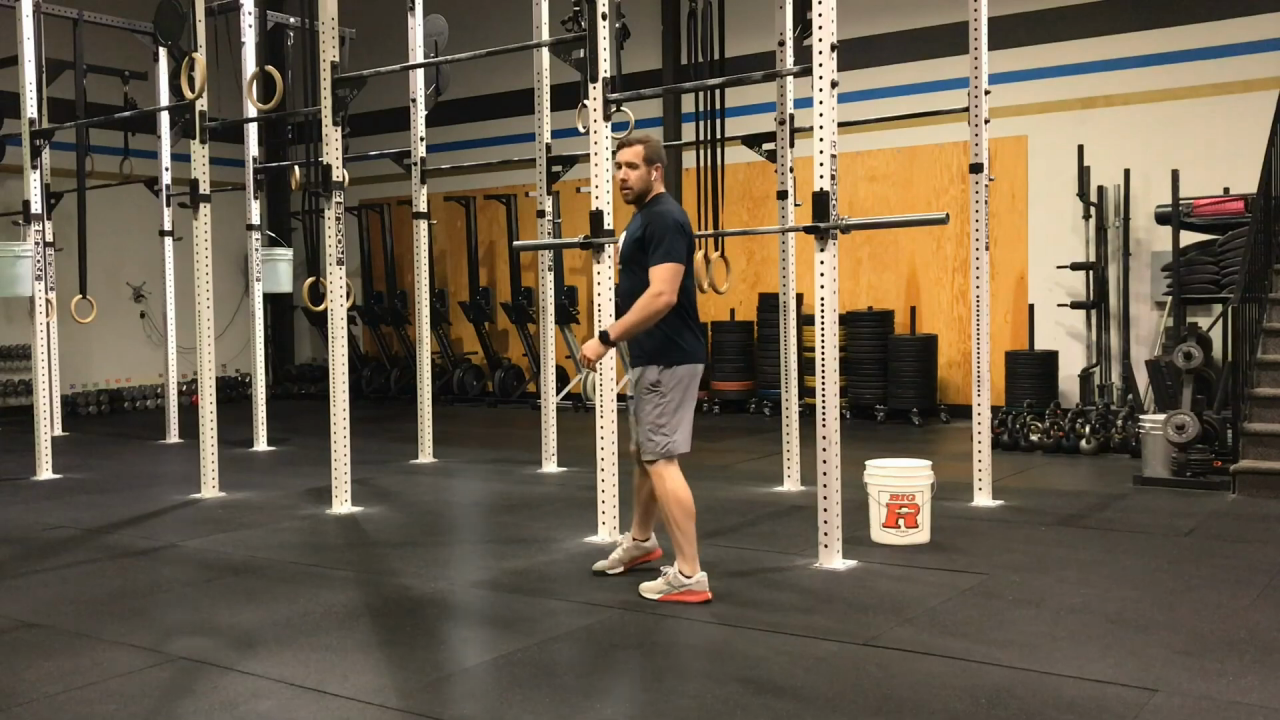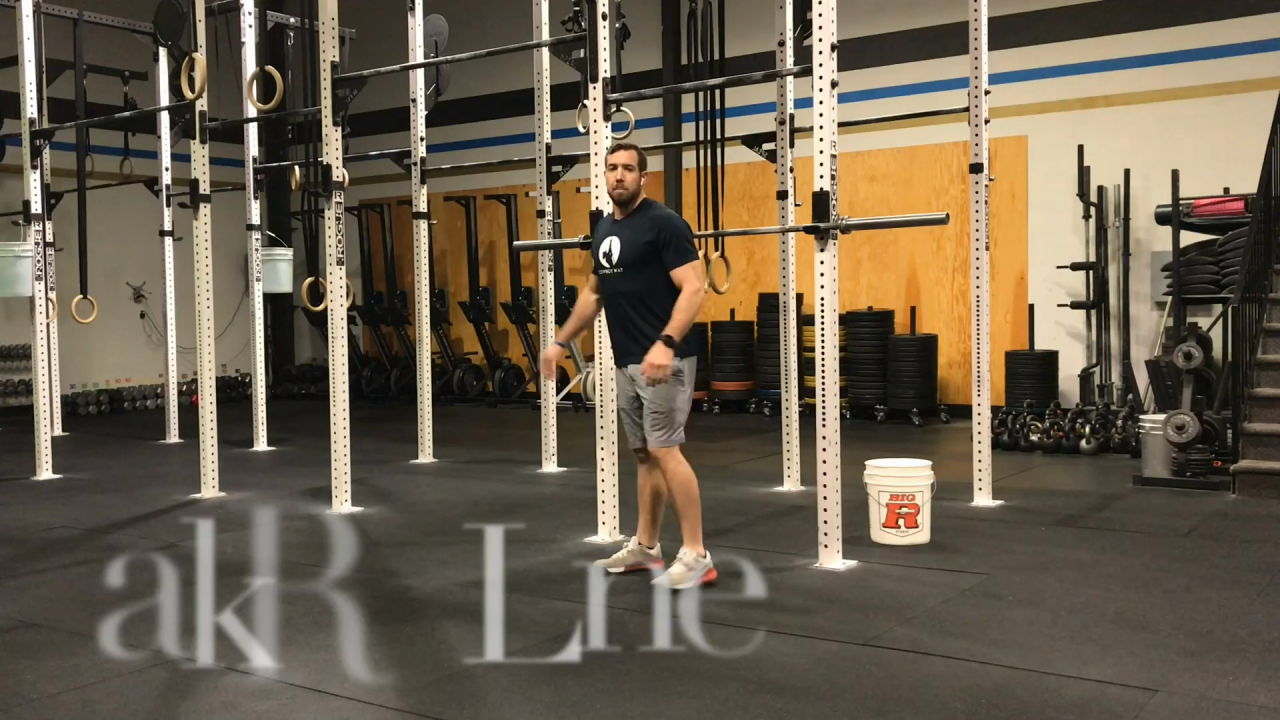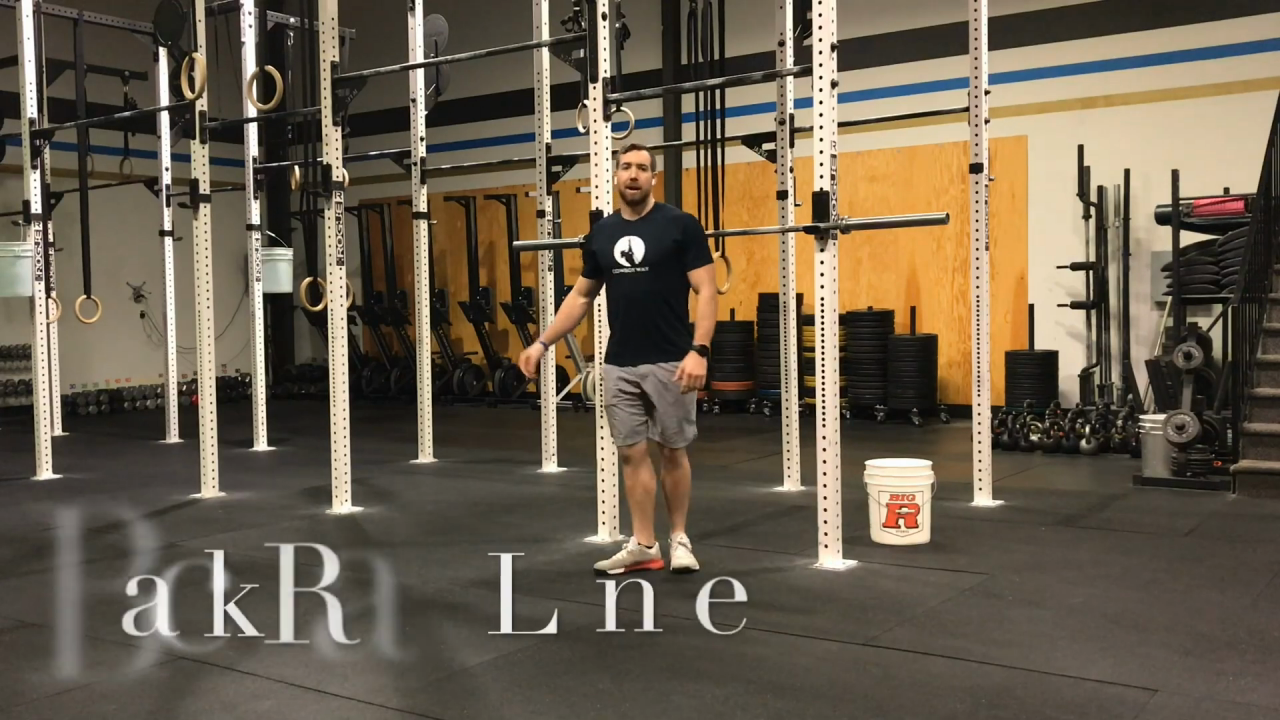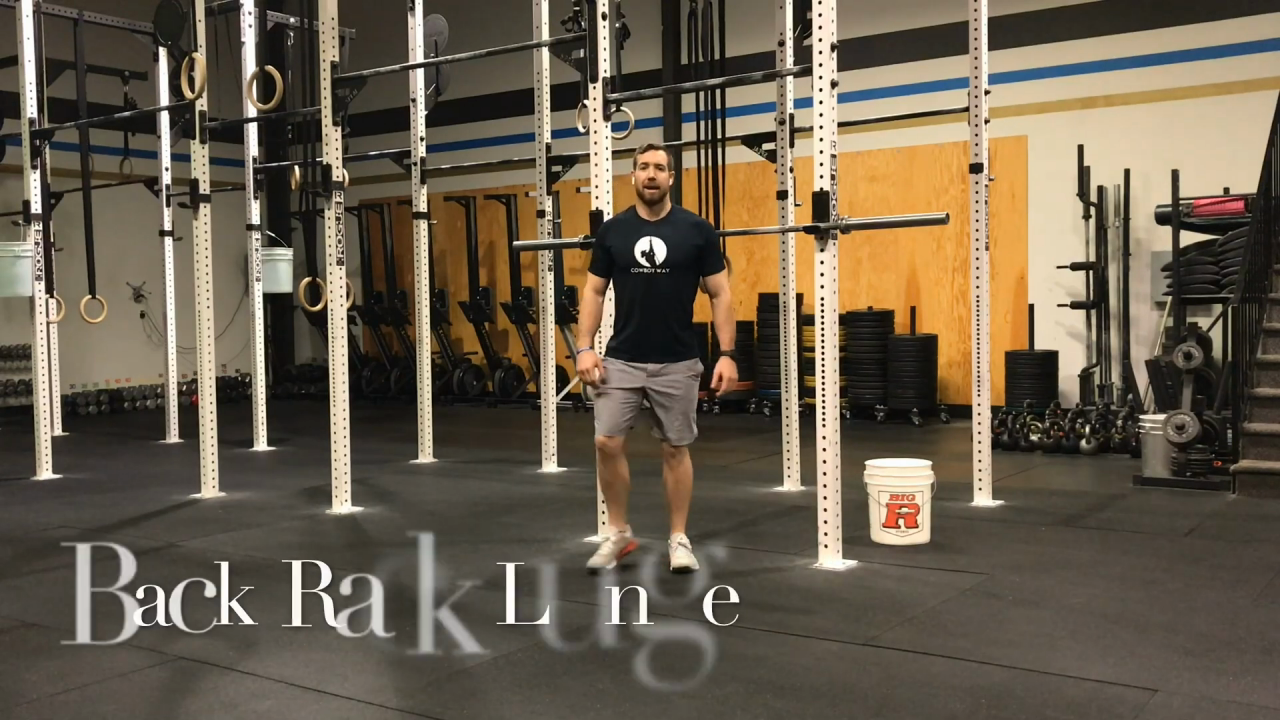
dt=0.3s
person 1, frame 1
left shoulder: (661, 218)
right shoulder: (652, 217)
left elbow: (661, 295)
left wrist: (605, 339)
left hip: (666, 359)
right hip: (658, 357)
left knee: (661, 461)
right knee: (643, 454)
left ankle: (689, 575)
right ankle: (640, 541)
person 1, frame 2
left shoulder: (664, 222)
right shoulder: (603, 230)
left elbow: (693, 290)
right elbow: (595, 294)
left wrist: (667, 344)
right wrist: (561, 341)
left hip: (664, 359)
right hip: (627, 362)
left knee: (664, 450)
right knee: (643, 454)
left ankle: (695, 552)
right ankle: (645, 545)
person 1, frame 3
left shoulder: (681, 225)
right shoulder: (600, 234)
left elbow: (706, 291)
right elbow: (582, 296)
left wrist: (698, 351)
right wrist: (542, 343)
left hip: (670, 361)
right hip: (619, 363)
left knee: (672, 451)
right knee: (632, 453)
left ankle: (679, 537)
right ankle: (643, 545)
person 1, frame 4
left shoulder: (697, 230)
right shoulder: (613, 230)
left elbow: (720, 295)
right elbow: (593, 292)
left wrist: (726, 354)
right wrist: (584, 347)
left hip: (677, 362)
right hip: (622, 359)
left knee: (675, 448)
right knee: (608, 442)
left ankle: (678, 538)
right ankle: (618, 531)
